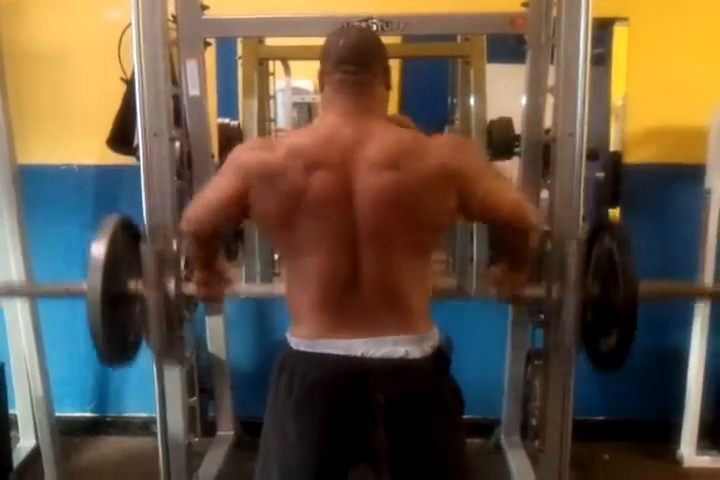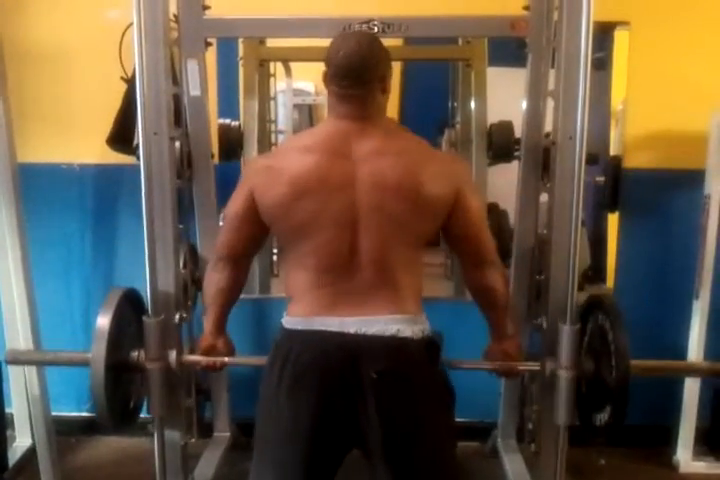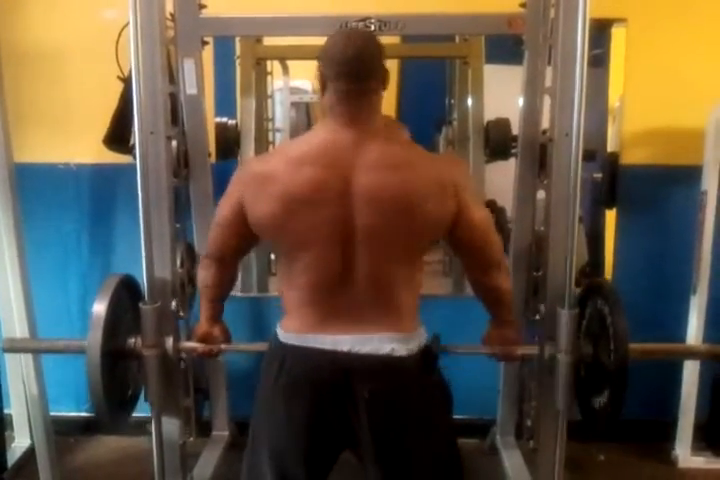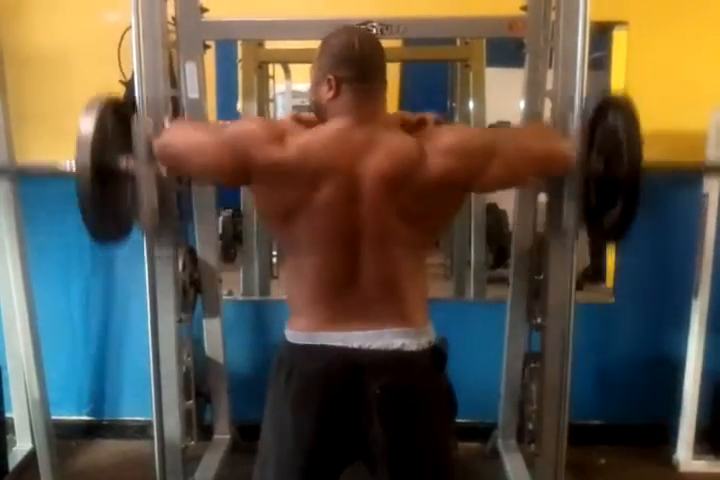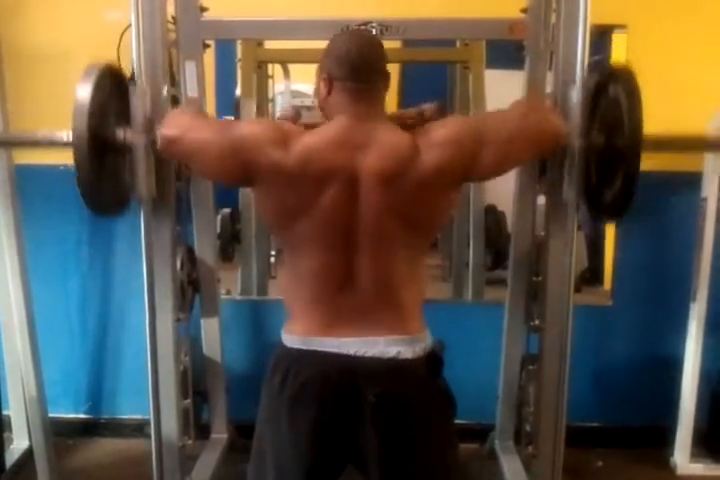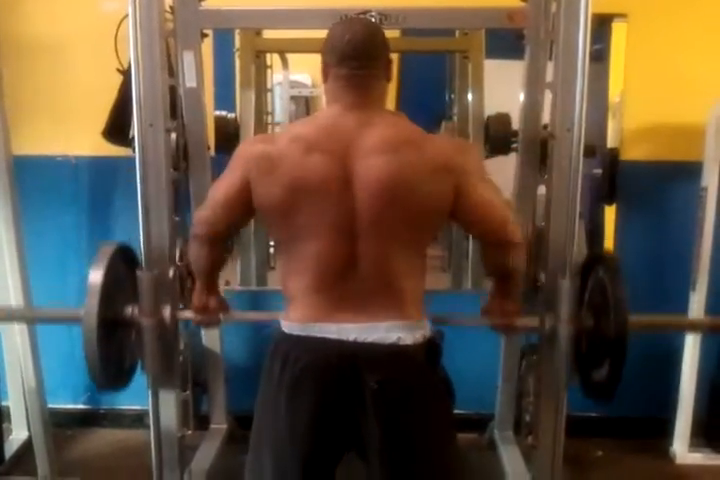
dt=0.5s
person 1, frame 1
left shoulder: (263, 162)
right shoulder: (441, 160)
left elbow: (195, 227)
right elbow: (522, 220)
left wrist: (206, 269)
right wrist: (515, 268)
left hip: (312, 368)
right hip: (407, 368)
person 1, frame 2
left shoulder: (271, 166)
right shoulder: (439, 168)
left elbow: (227, 260)
right elbow: (483, 265)
left wrist: (213, 330)
right wrist: (502, 335)
left hip: (306, 350)
right hip: (399, 353)
person 1, frame 3
left shoulder: (262, 173)
right shoulder: (438, 175)
left elbow: (217, 258)
right elbow: (489, 265)
left wrist: (209, 318)
right wrist: (503, 324)
left hip: (301, 364)
right hip: (395, 366)
person 1, frame 4
left shoulder: (273, 152)
right shoulder: (440, 157)
left elbow: (170, 143)
right elbow: (556, 150)
left hip: (310, 361)
right hip: (404, 362)
person 1, frame 5
left shoulder: (276, 153)
right shoulder: (437, 154)
left elbow: (173, 132)
right elbow: (548, 125)
left hip: (307, 365)
right hip: (401, 366)
person 1, frame 6
left shoulder: (266, 153)
right shoulder: (441, 156)
left elbow: (207, 234)
right elbow: (505, 242)
left wrist: (206, 290)
right wrist: (506, 298)
left hip: (305, 352)
right hip: (399, 355)
